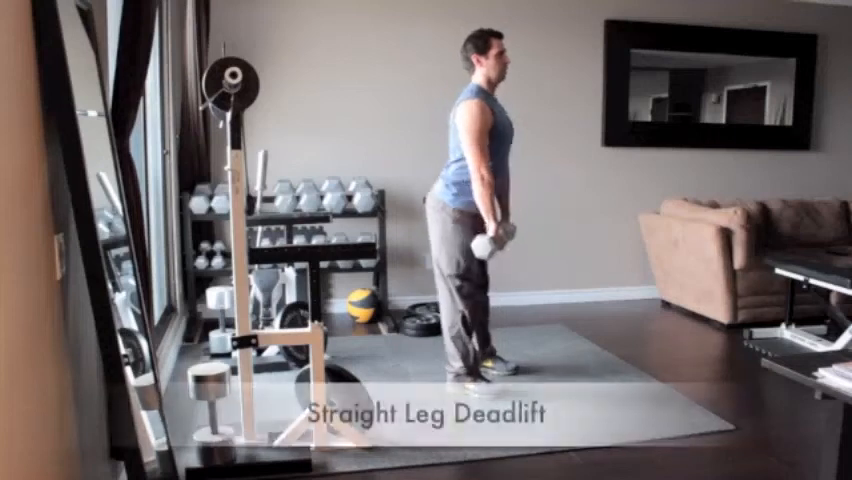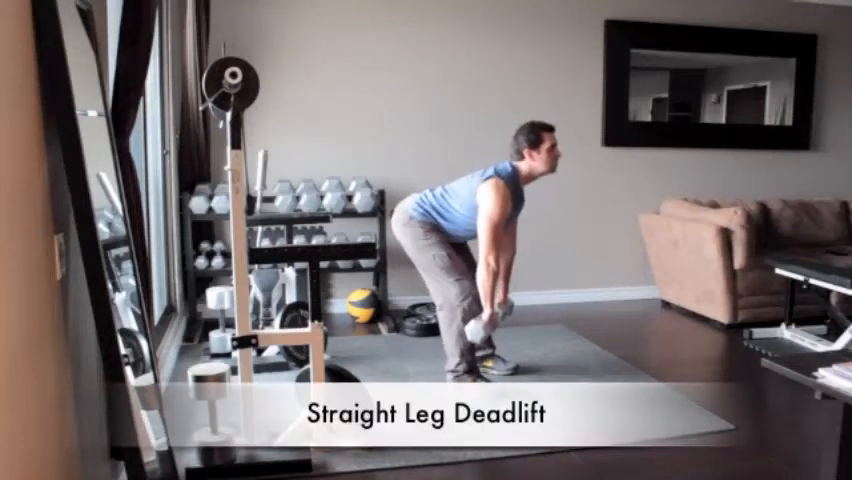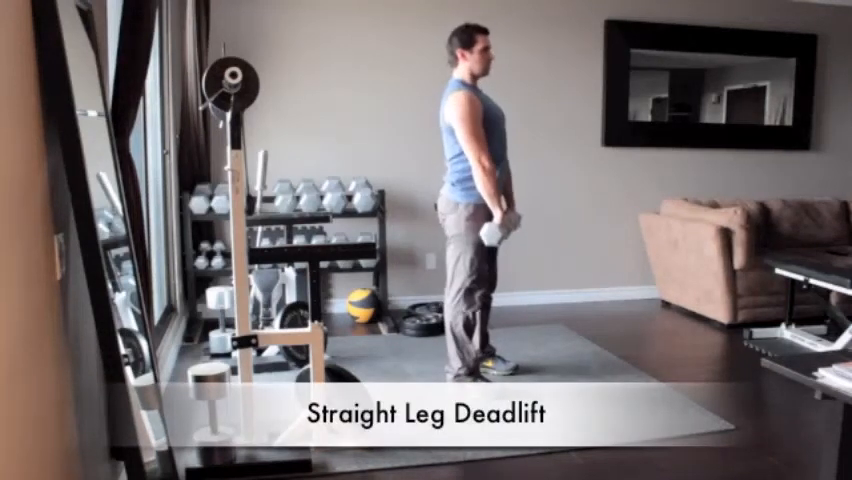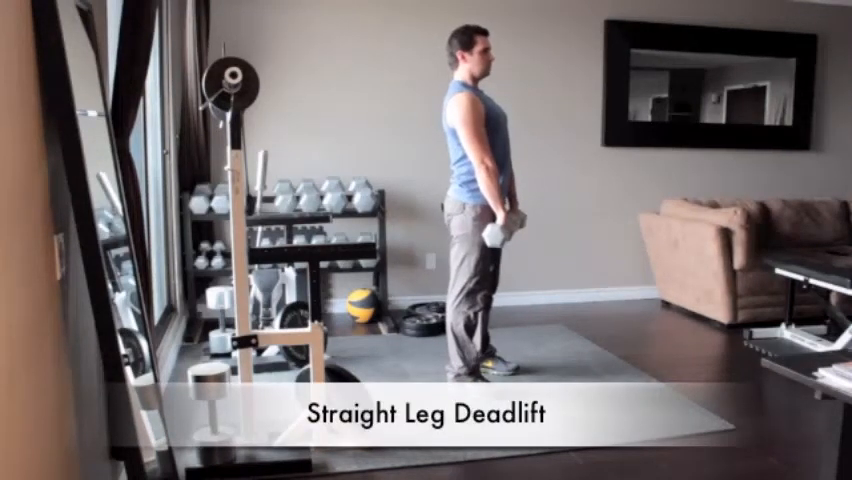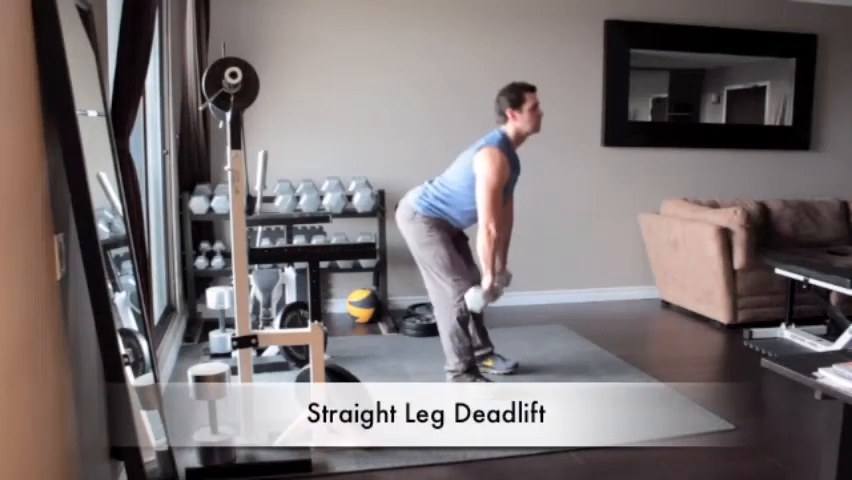
dt=1s
person 1, frame 1
left shoulder: (490, 103)
right shoulder: (473, 105)
left elbow: (499, 167)
right elbow: (479, 173)
left wrist: (505, 216)
right wrist: (492, 223)
left hip: (469, 210)
right hip: (452, 210)
left knee: (477, 287)
right knee: (458, 290)
left ankle: (482, 355)
right ankle: (462, 375)
person 1, frame 2
left shoulder: (515, 185)
right shoulder: (498, 190)
left elbow: (507, 245)
right elbow: (488, 260)
left wrist: (502, 293)
right wrist: (488, 309)
left hip: (438, 224)
right hip: (415, 222)
left knee: (474, 286)
right knee: (459, 293)
left ankle: (483, 355)
right ankle: (461, 375)
person 1, frame 3
left shoulder: (475, 95)
right shoulder: (461, 98)
left elbow: (498, 158)
right elbow: (479, 162)
left wrist: (509, 204)
right wrist: (498, 210)
left hip: (480, 205)
right hip: (465, 206)
left knee: (483, 287)
right knee: (464, 291)
left ankle: (481, 353)
right ankle: (462, 373)
person 1, frame 4
left shoulder: (477, 96)
right shoulder: (463, 99)
left elbow: (501, 160)
right elbow: (483, 164)
left wrist: (513, 205)
right wrist: (501, 211)
left hip: (485, 205)
right hip: (472, 207)
left knee: (484, 287)
right knee: (467, 291)
left ankle: (481, 353)
right ankle: (462, 372)
person 1, frame 5
left shoulder: (508, 152)
right shoulder: (494, 156)
left elbow: (505, 214)
right elbow: (488, 225)
left wrist: (501, 265)
right wrist: (490, 275)
left hip: (443, 220)
right hip: (420, 217)
left knee: (473, 287)
right knee: (455, 292)
left ankle: (481, 354)
right ankle: (460, 373)
